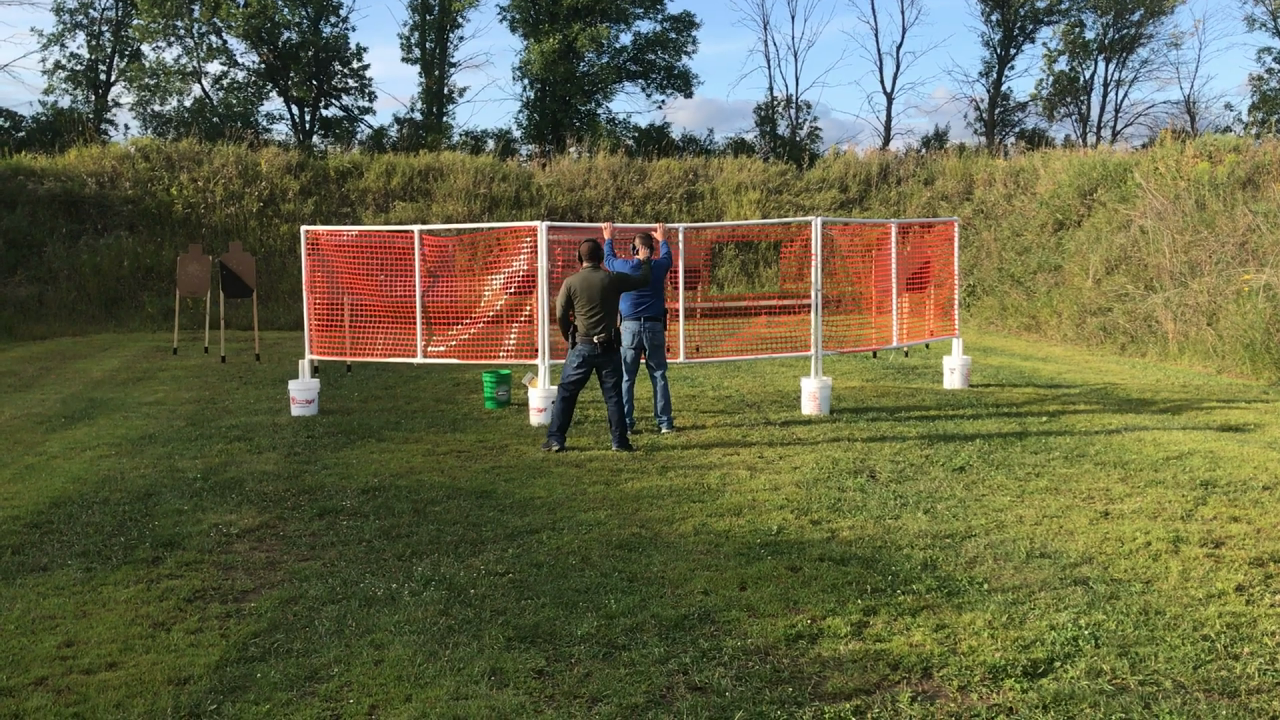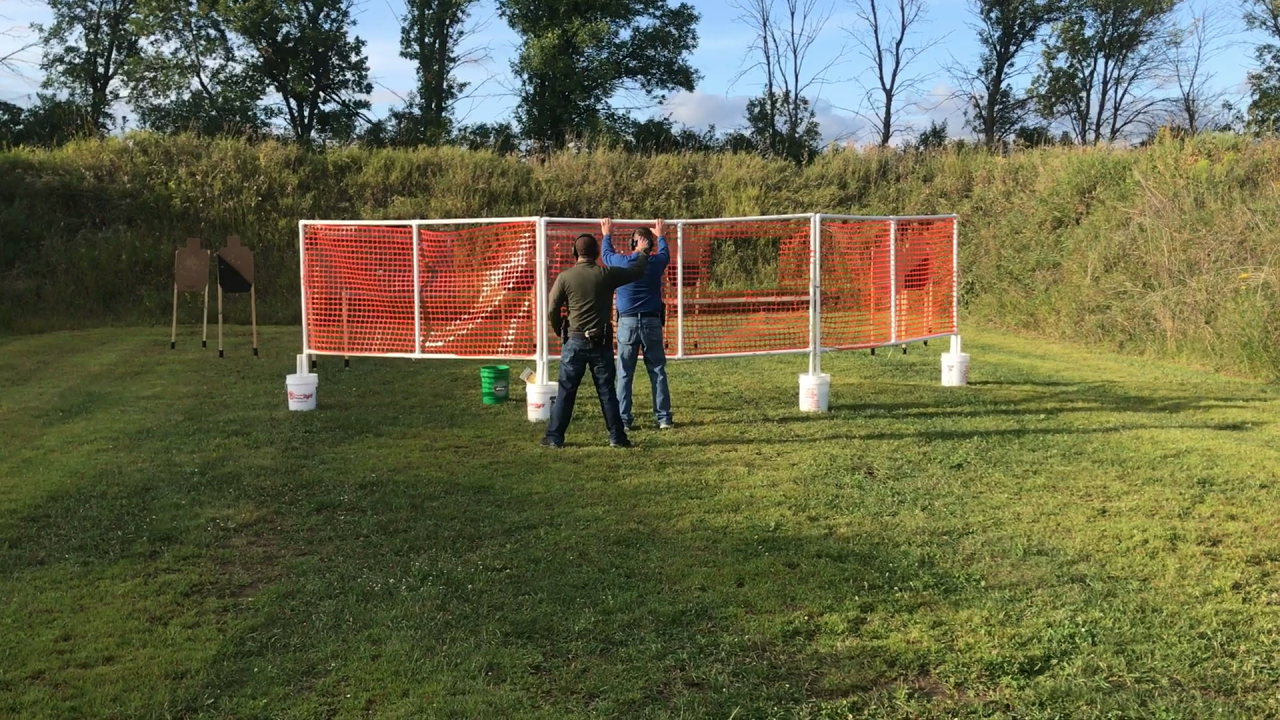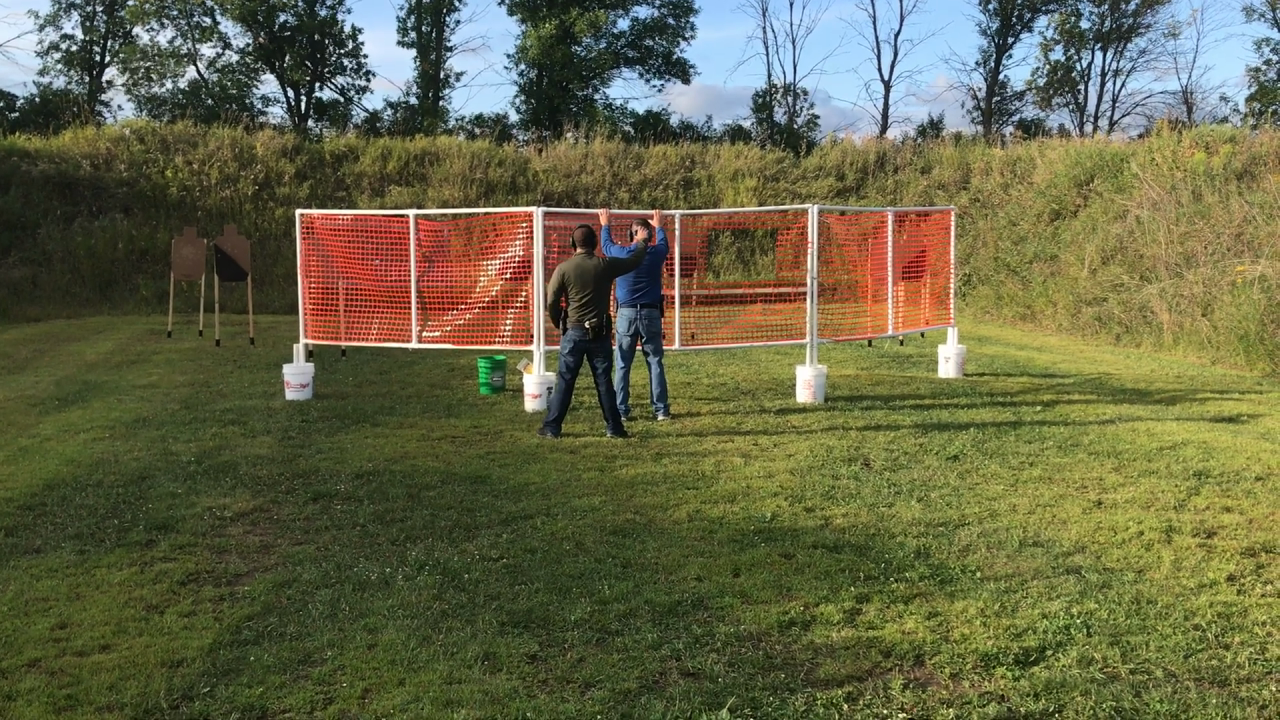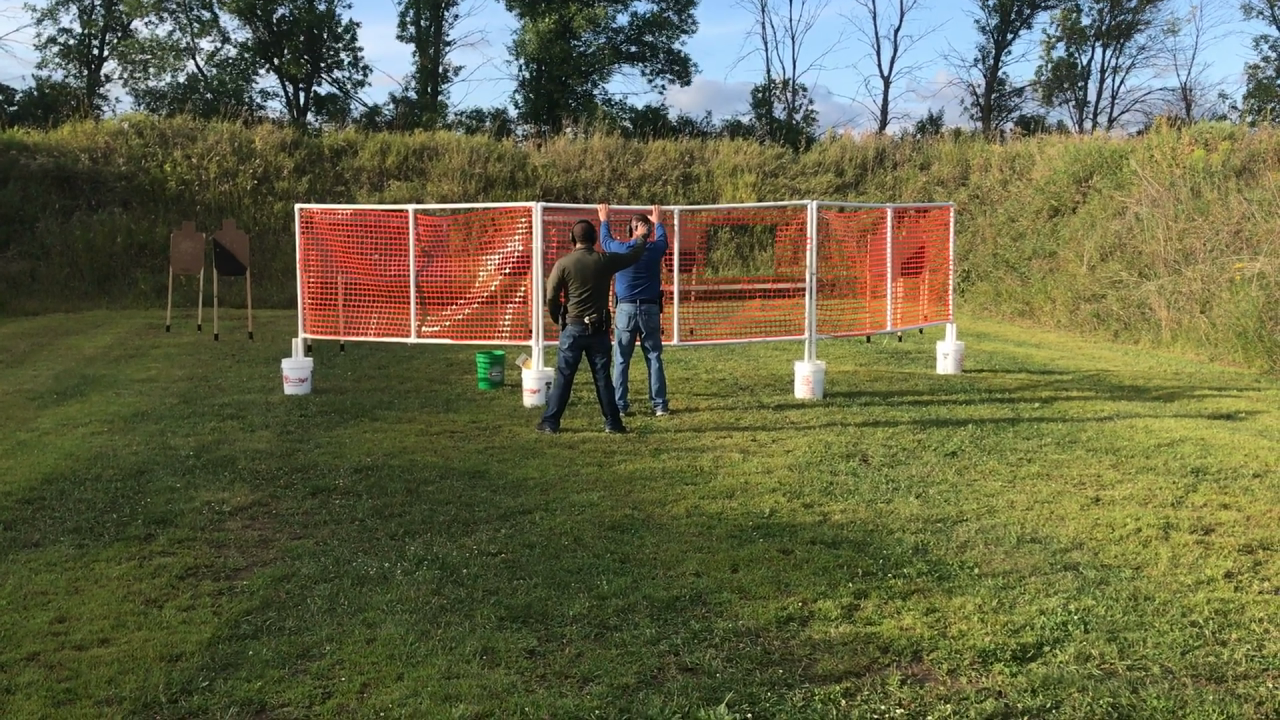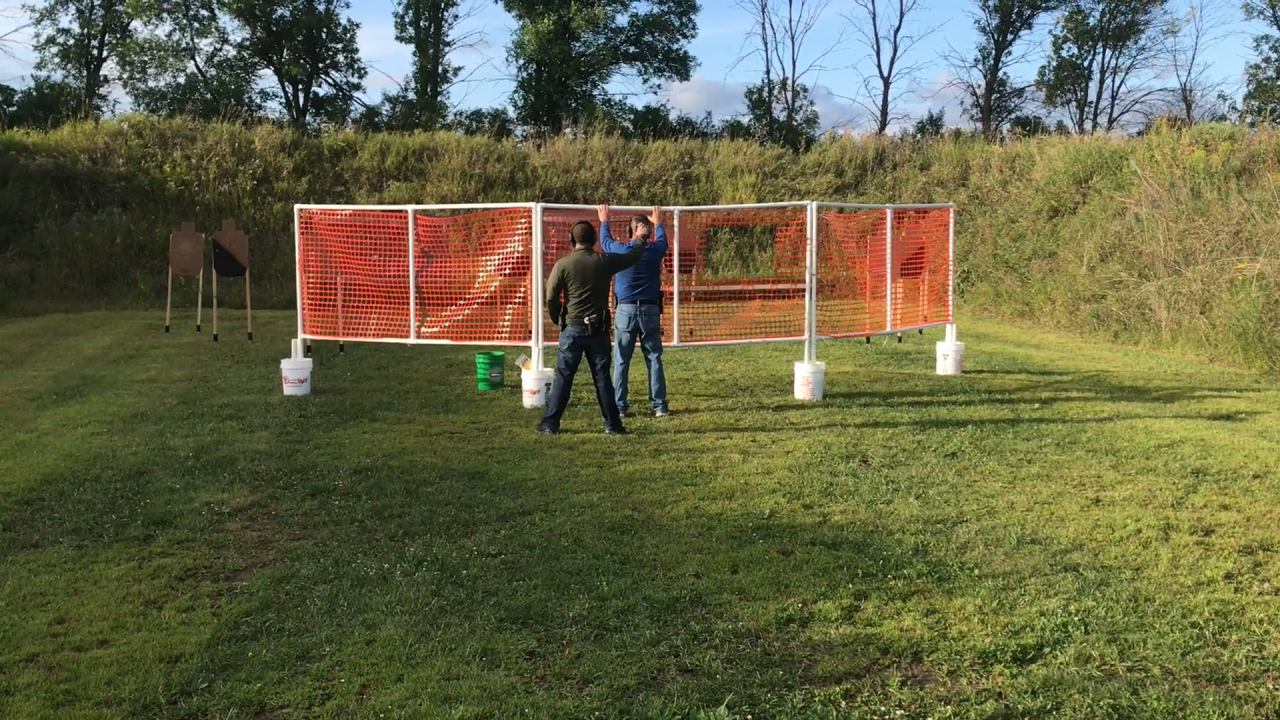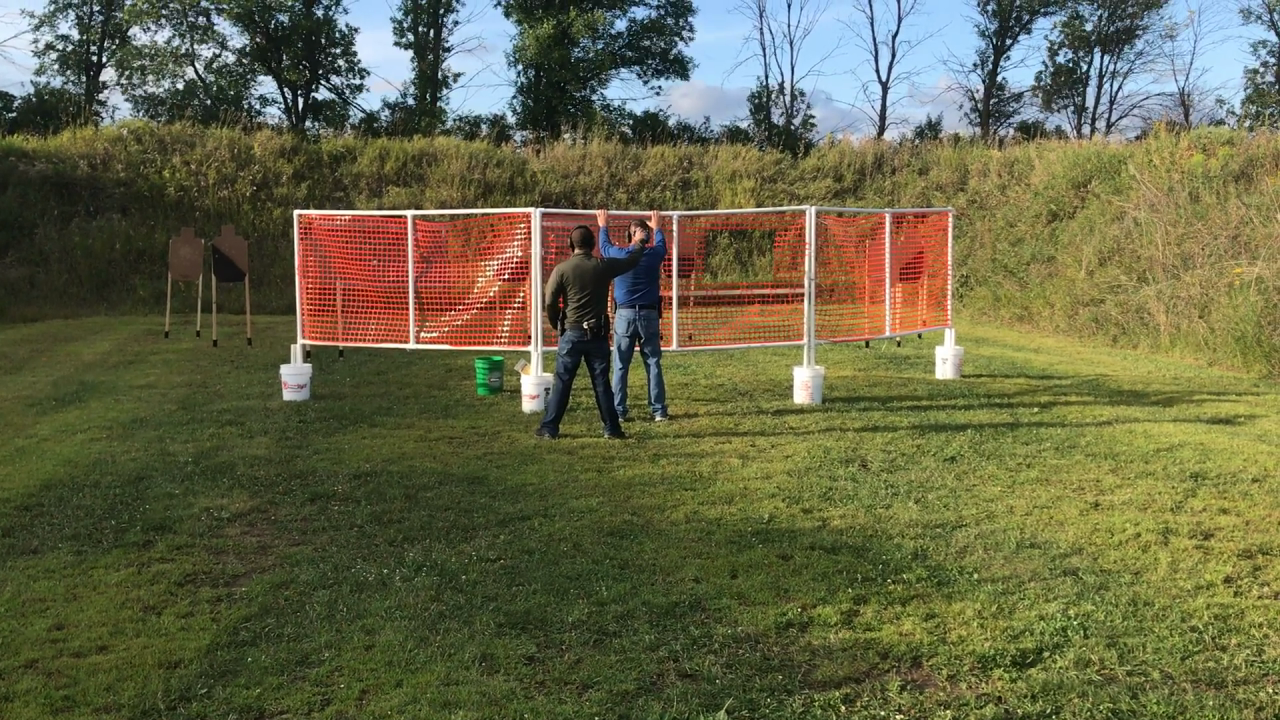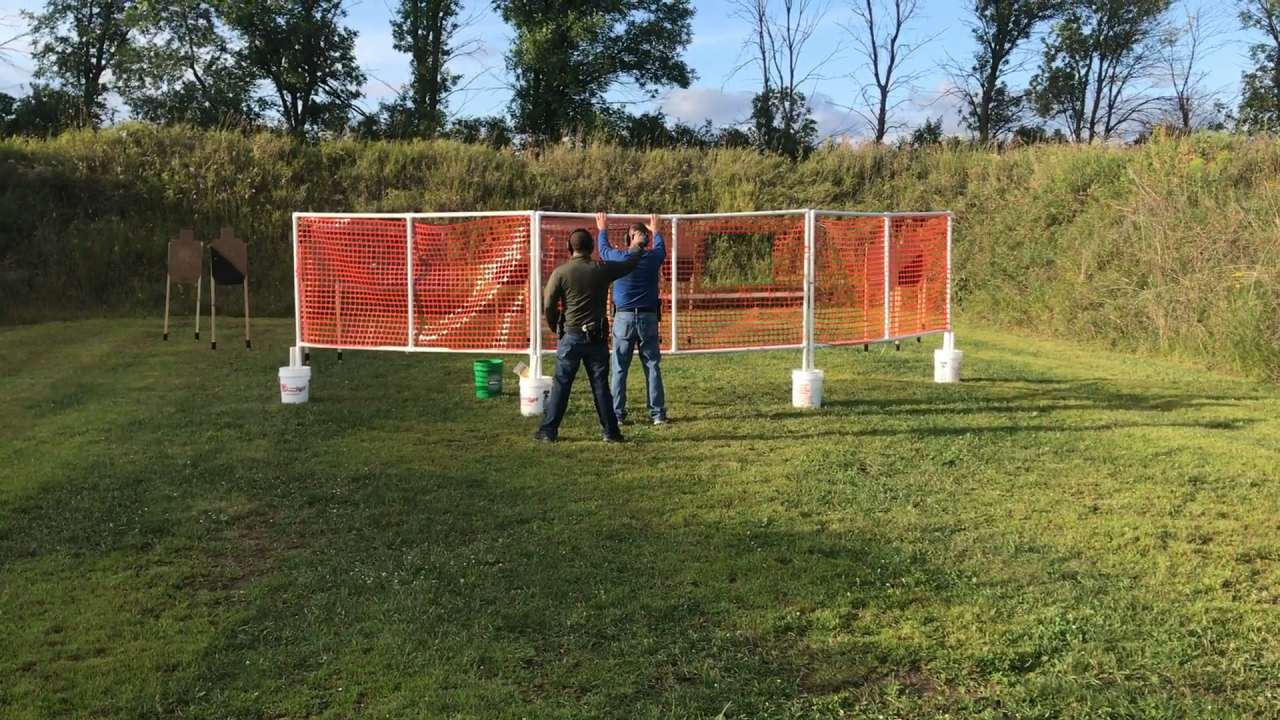
dt=0.7s
person 1, frame 1
left shoulder: (571, 282)
right shoulder: (613, 279)
left elbow: (561, 315)
right elbow: (643, 280)
left wrist: (570, 337)
right wrist: (645, 261)
left hip: (582, 346)
right hip: (608, 347)
left knee: (566, 393)
right knee: (613, 396)
left ankle: (555, 438)
right ankle: (620, 441)
person 1, frame 2
left shoulder: (565, 277)
right shoulder: (607, 274)
left elbow: (552, 310)
right elbow: (637, 271)
left wrist: (560, 332)
right wrist: (643, 252)
left hip: (574, 341)
right hip: (601, 342)
left knee: (565, 392)
right knee: (607, 391)
left ankle: (555, 437)
right ankle: (617, 437)
person 1, frame 3
left shoulder: (563, 268)
right shoulder: (606, 265)
left elbow: (551, 301)
right elbow: (634, 261)
left wrist: (559, 323)
right wrist: (642, 243)
left hip: (573, 332)
right hip: (600, 333)
left knee: (564, 382)
right knee: (604, 382)
left ankle: (551, 427)
right ankle: (614, 427)
person 1, frame 4
left shoulder: (563, 264)
right shoulder: (605, 261)
left elbow: (551, 297)
right elbow: (634, 255)
left wrist: (558, 320)
right wrist: (642, 239)
left hip: (572, 328)
right hip: (599, 329)
left knee: (563, 378)
right knee: (603, 378)
left ankle: (550, 423)
right ankle: (612, 423)
person 1, frame 5
left shoulder: (563, 264)
right shoulder: (605, 261)
left elbow: (550, 298)
right elbow: (633, 256)
left wrist: (558, 320)
right wrist: (641, 240)
left hip: (572, 329)
right hip: (598, 329)
left knee: (563, 378)
right knee: (602, 378)
left ankle: (550, 423)
right ankle: (612, 424)
person 1, frame 6
left shoulder: (561, 269)
right shoulder: (604, 266)
left elbow: (550, 302)
right elbow: (631, 260)
left wrist: (557, 325)
right wrist: (639, 244)
left hip: (572, 333)
right hip: (598, 334)
left knee: (562, 383)
right knee: (602, 383)
left ankle: (549, 428)
right ankle: (611, 428)
person 1, frame 7
left shoulder: (560, 272)
right shoulder: (603, 269)
left elbow: (548, 305)
right elbow: (630, 264)
left wrist: (556, 328)
right wrist: (638, 246)
left hip: (570, 336)
right hip: (597, 337)
left knee: (561, 386)
right knee: (601, 386)
left ankle: (548, 431)
right ankle: (610, 432)
person 2, frame 1
left shoulder: (623, 266)
right shoulder: (659, 266)
left elbow: (608, 258)
right elbow: (667, 256)
left wrist: (608, 239)
right wrist: (662, 239)
left hip: (630, 326)
right hip: (654, 326)
left knee: (627, 378)
right knee: (659, 375)
left ankle: (625, 423)
right ankle: (665, 422)
person 2, frame 2
left shoulder: (621, 261)
right shoulder: (657, 262)
left elbow: (606, 254)
right elbow: (665, 252)
left wrist: (606, 235)
right wrist: (660, 235)
left hip: (627, 322)
right hip: (652, 321)
left knee: (625, 374)
right knee: (658, 371)
left ankle: (624, 419)
right ankle: (664, 417)
person 2, frame 3
left shoulder: (621, 253)
right shoulder: (656, 253)
left elbow: (606, 244)
right elbow: (664, 243)
left wrist: (605, 225)
right wrist: (658, 226)
left hip: (627, 314)
right hip: (651, 313)
left knee: (622, 365)
right knee: (655, 363)
left ankle: (621, 410)
right ankle: (661, 409)
person 2, frame 4
left shoulder: (620, 249)
right shoulder: (656, 249)
left elbow: (605, 240)
right elbow: (663, 239)
left wrist: (604, 220)
right wrist: (658, 222)
left hip: (626, 309)
right hip: (650, 309)
left knee: (621, 360)
right knee: (654, 358)
left ankle: (619, 405)
right ankle: (659, 405)
person 2, frame 5
left shoulder: (620, 250)
right shoulder: (655, 249)
left elbow: (605, 240)
right elbow: (663, 239)
left wrist: (604, 221)
right wrist: (658, 222)
left hip: (626, 310)
right hip: (650, 310)
left knee: (621, 361)
right knee: (654, 359)
left ankle: (619, 406)
right ankle: (659, 405)
person 2, frame 6
left shoulder: (619, 255)
right shoulder: (654, 254)
left elbow: (604, 246)
right elbow: (661, 244)
left wrist: (603, 226)
right wrist: (657, 228)
left hip: (625, 315)
right hip: (649, 314)
left knee: (620, 366)
right knee: (653, 364)
left ankle: (619, 411)
right ankle: (659, 410)
person 2, frame 7
left shoulder: (618, 258)
right shoulder: (654, 257)
left elbow: (603, 249)
right elbow: (660, 247)
left wrist: (602, 229)
right wrist: (656, 231)
left hip: (624, 318)
right hip: (648, 318)
left knee: (619, 369)
right knee: (652, 367)
left ankle: (617, 414)
right ankle: (657, 413)
